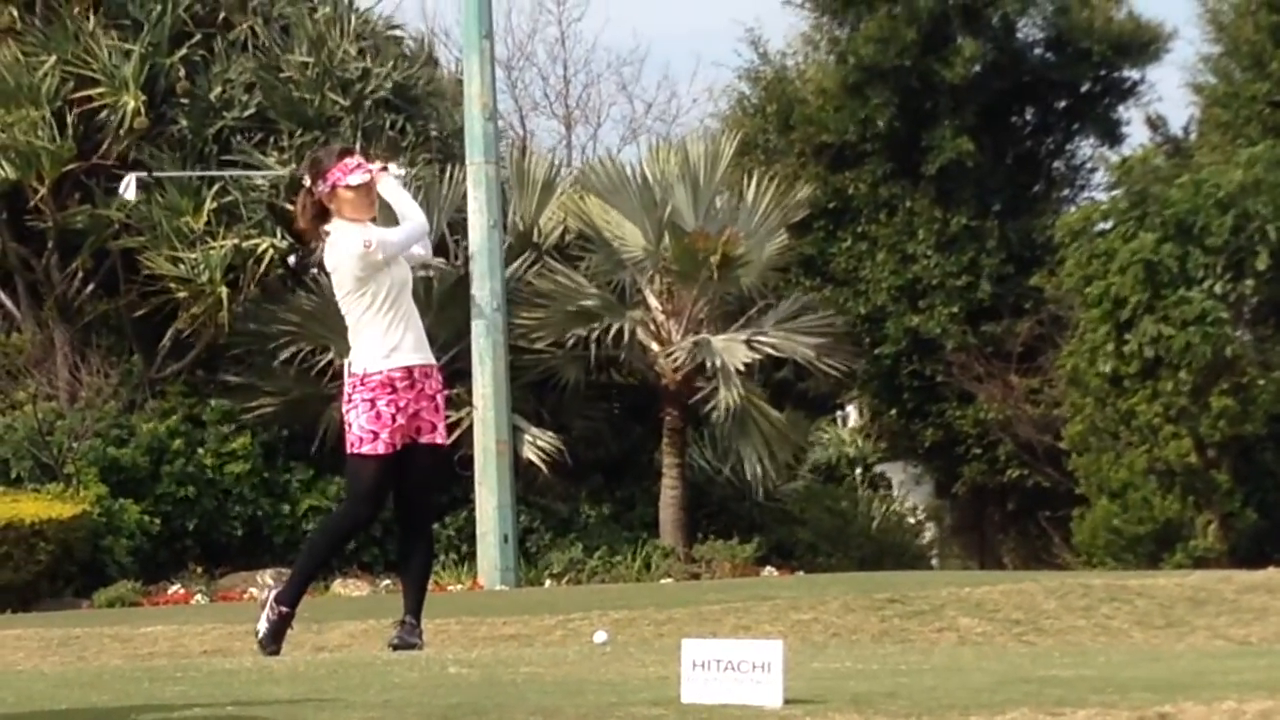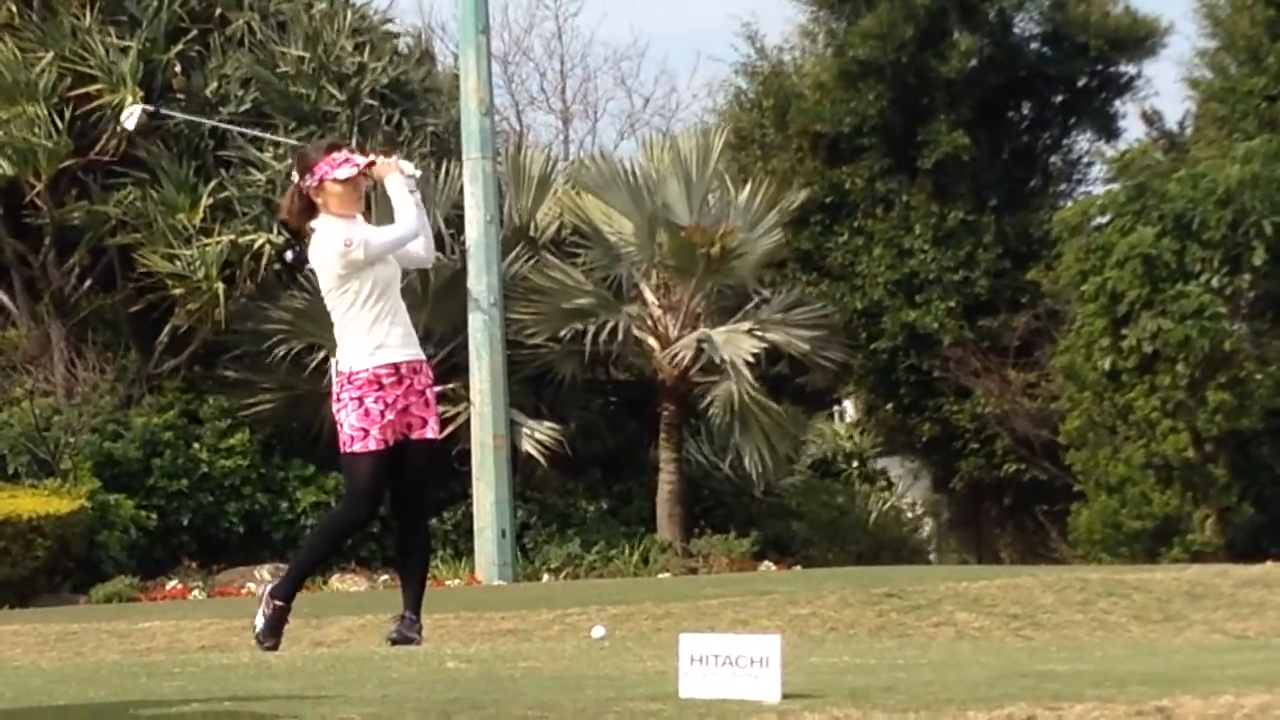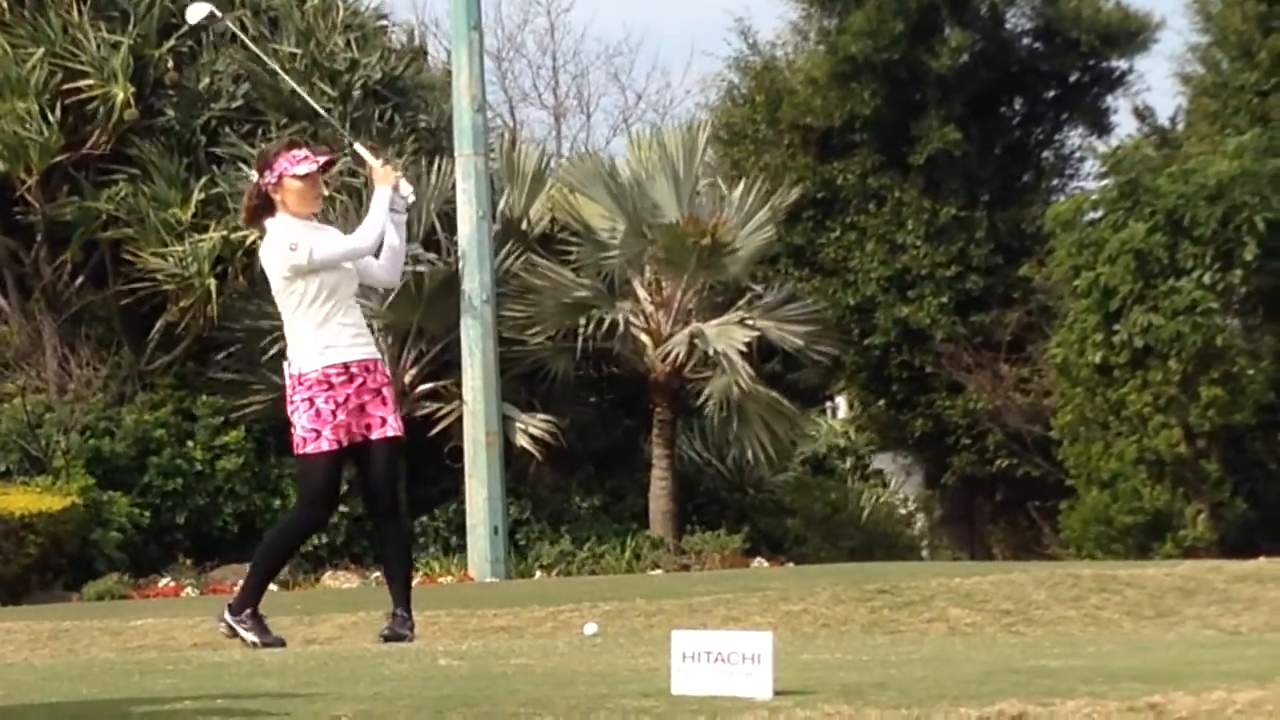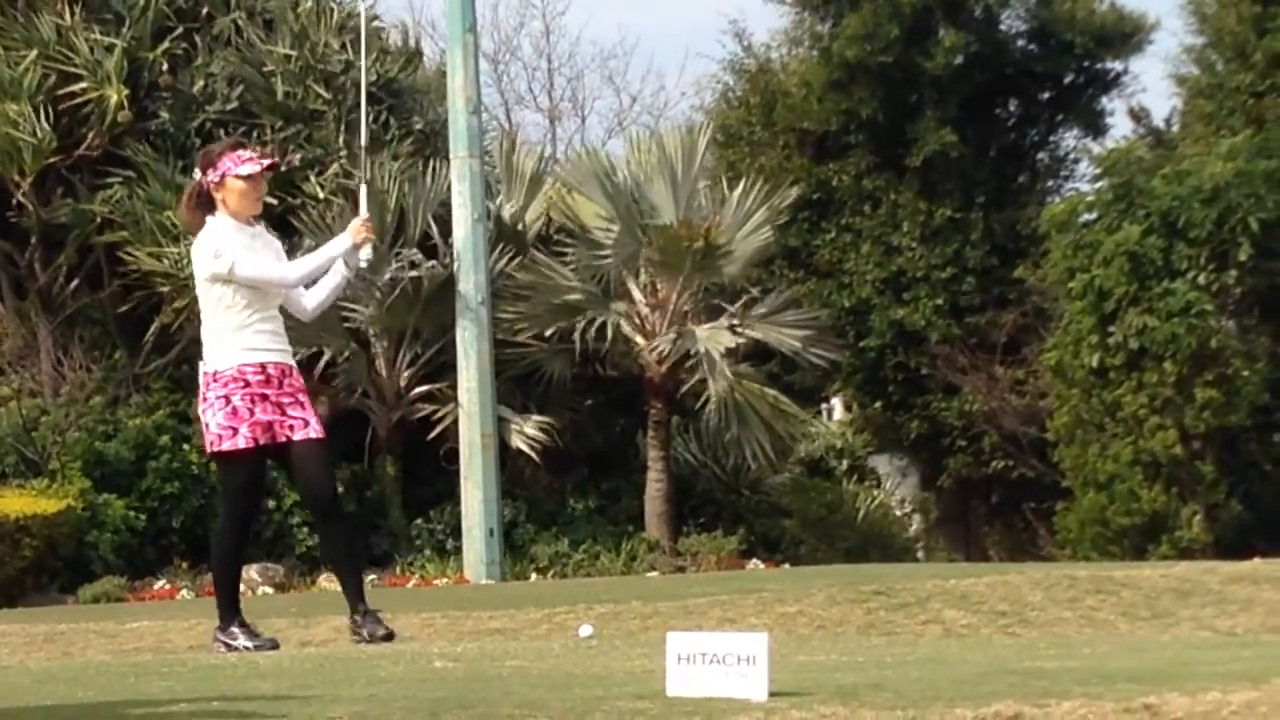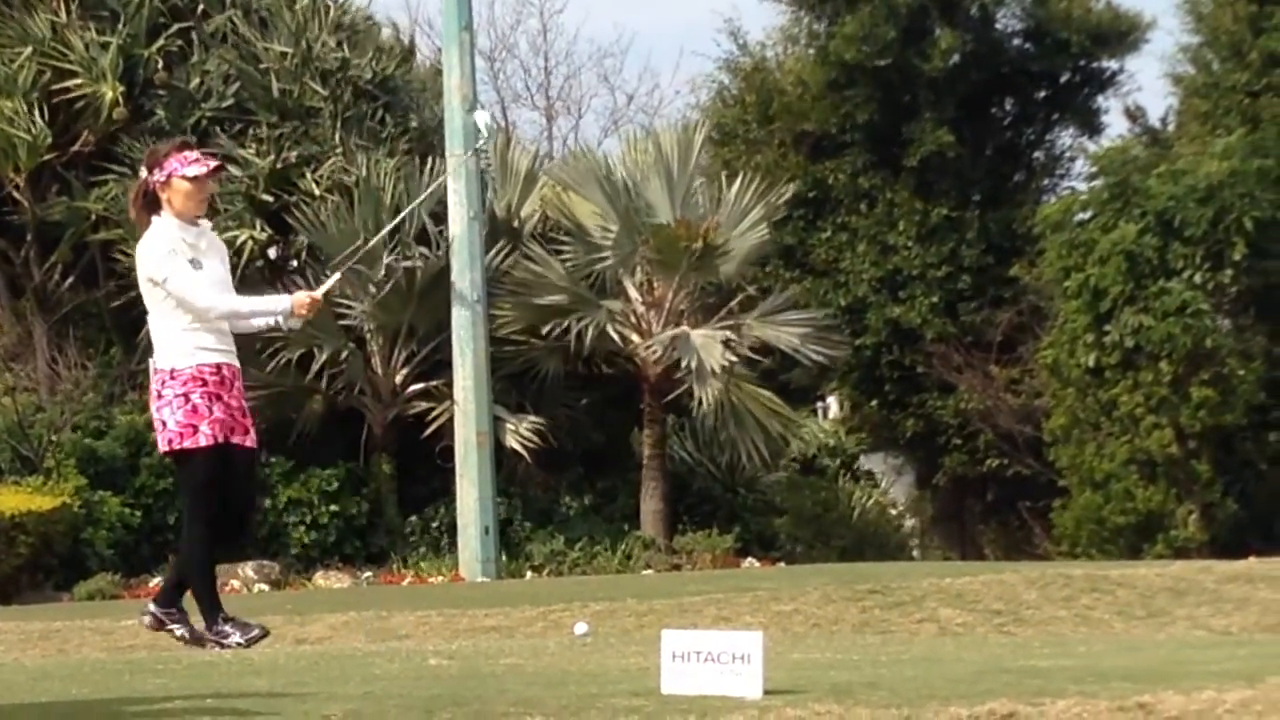
dt=0.3s
person 1, frame 1
left shoulder: (362, 238)
right shoulder: (355, 244)
left elbow: (421, 250)
right elbow: (418, 228)
left wrist: (387, 181)
right wrist: (391, 186)
left hip: (420, 378)
right hip: (377, 386)
left knee: (417, 508)
right knee: (361, 505)
left ankle: (411, 619)
right ankle: (284, 599)
person 1, frame 2
left shoulder: (358, 231)
right shoulder: (336, 242)
left elbow: (423, 252)
right elbow: (408, 230)
left wrist: (403, 183)
right wrist: (393, 179)
left hip: (409, 374)
right hip: (365, 383)
left knee: (413, 503)
right knee: (360, 504)
left ankle: (411, 615)
right ankle: (280, 594)
person 1, frame 3
left shoulder: (325, 235)
right shoulder: (281, 243)
left elbow: (385, 274)
right elbow: (358, 245)
left wrist: (395, 207)
right wrist: (381, 191)
left hip: (367, 373)
right hip: (316, 383)
left knee: (386, 499)
right knee: (315, 506)
left ankle: (401, 610)
right ankle: (241, 610)
person 1, frame 4
left shoulder: (265, 241)
right shoulder: (212, 246)
left elbow: (305, 306)
right elbow: (289, 275)
left wrist: (347, 259)
right wrist: (345, 239)
left hip: (282, 380)
right hip: (232, 385)
left knee: (324, 496)
right knee: (241, 506)
left ankle: (360, 610)
right ankle: (229, 624)
person 1, frame 5
left shoulder: (210, 241)
right shoulder: (156, 247)
right elbow: (212, 304)
left wrist: (287, 311)
right wrist: (285, 305)
left hip: (223, 380)
right hip: (182, 383)
left knee: (239, 507)
right knee: (203, 503)
left ankle: (168, 601)
right ankle: (216, 620)
